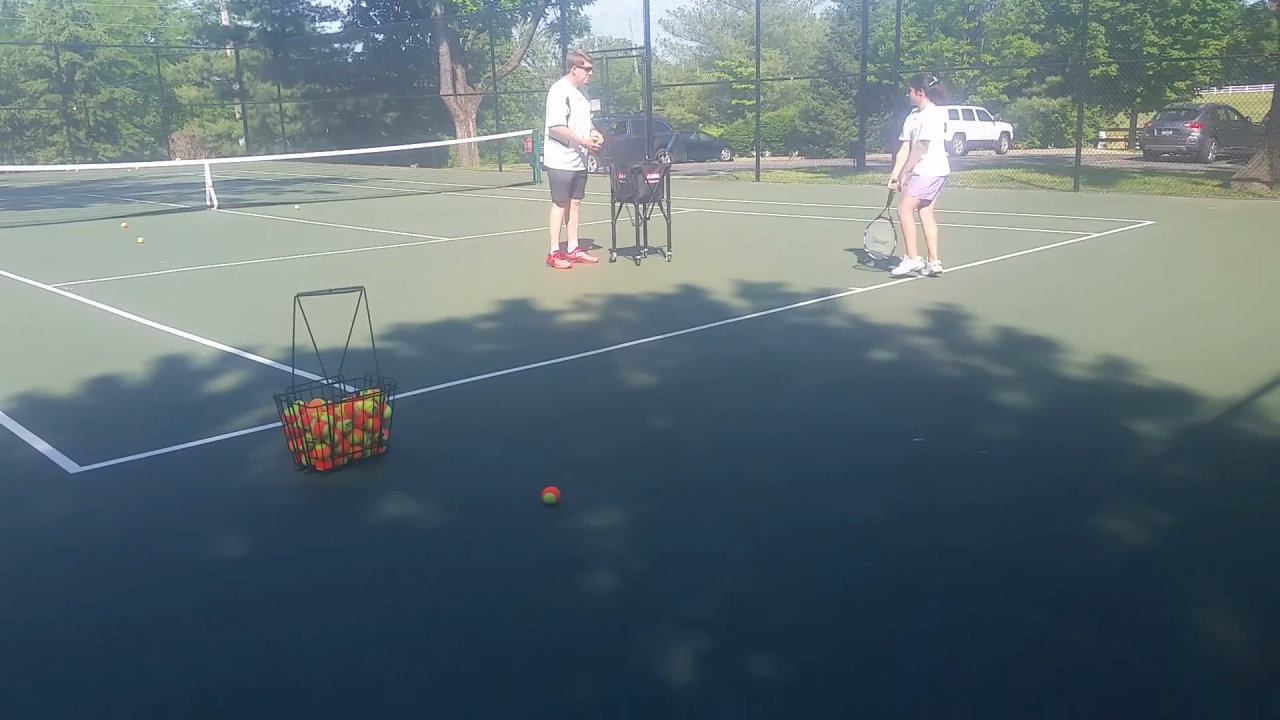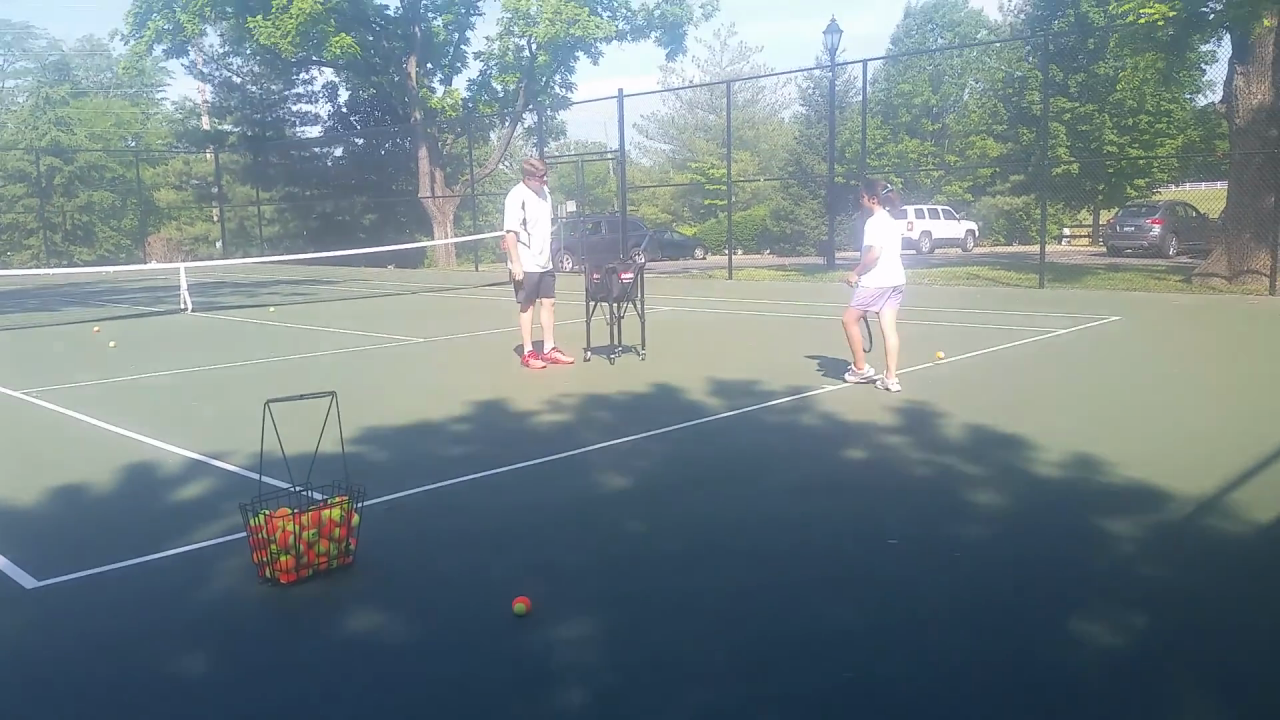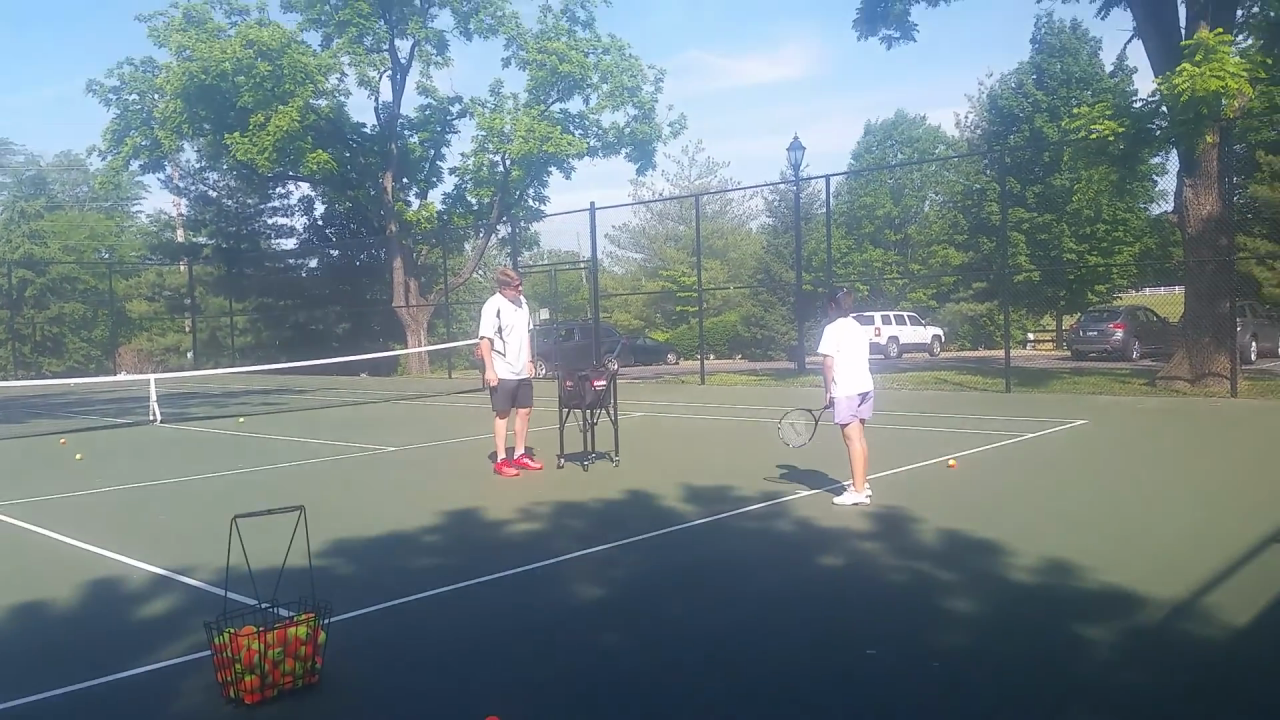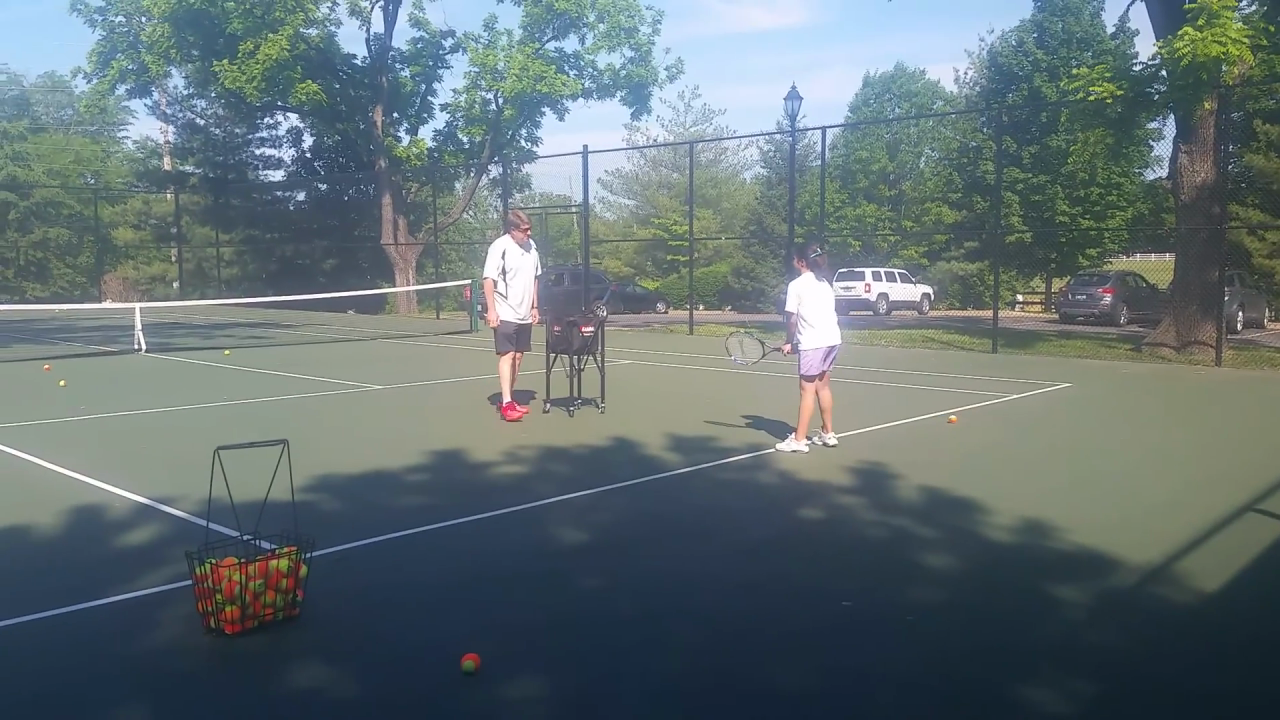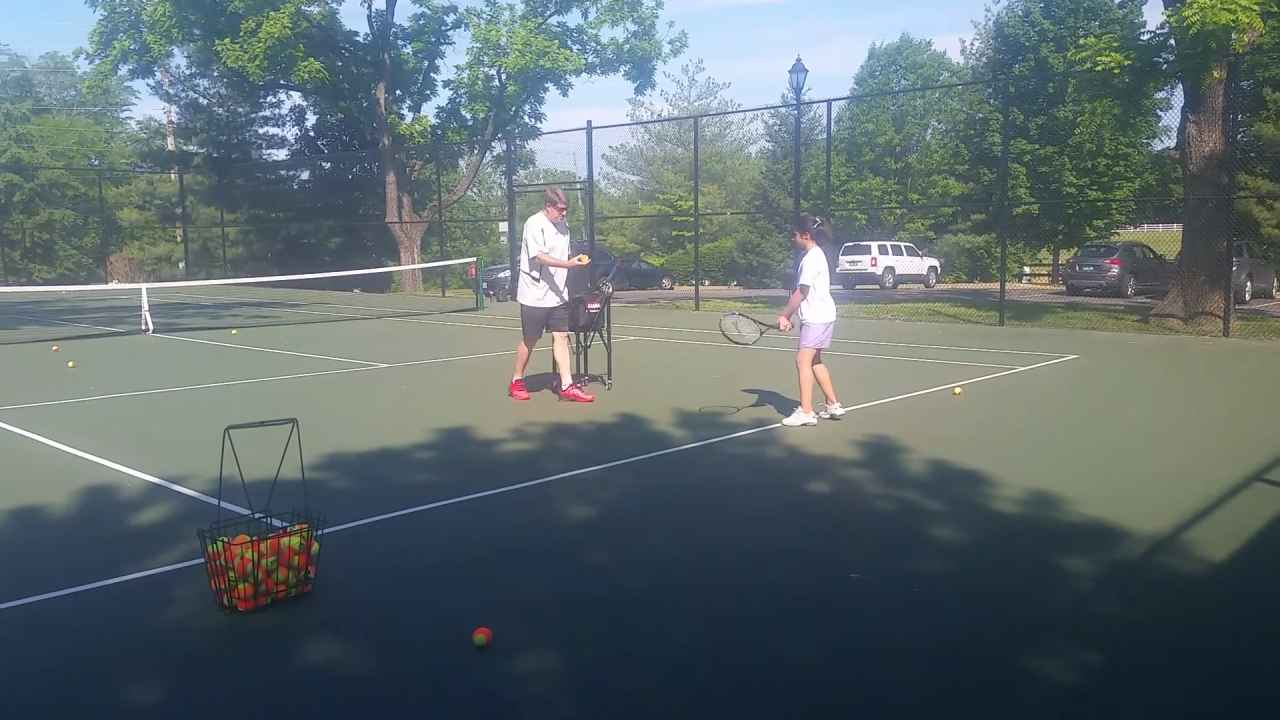
dt=1s
person 1, frame 1
left shoulder: (581, 92)
right shoulder: (560, 91)
right elbow: (556, 127)
left wrist: (593, 132)
right wrist: (582, 141)
left hip: (579, 160)
right hip: (560, 160)
left knee: (574, 203)
right knee: (560, 204)
left ankle: (573, 249)
right ankle: (554, 252)
person 1, frame 2
left shoulder: (544, 191)
right shoulder: (517, 196)
right elbow: (510, 232)
right wrist: (515, 262)
left hip: (544, 262)
right hip: (526, 264)
left knee: (548, 302)
right knee: (527, 306)
left ankle: (549, 350)
right ankle: (528, 353)
person 1, frame 3
left shoulder: (522, 302)
right shoulder: (493, 306)
right elbow: (485, 339)
left wrist: (530, 360)
right wrist: (489, 369)
left hip: (522, 371)
right hip: (502, 372)
left knee: (524, 411)
right knee: (503, 414)
left ankle: (519, 455)
right ankle: (501, 460)
person 1, frame 4
left shoulder: (531, 246)
right shoulder: (500, 247)
right elbow: (488, 279)
left wrist: (534, 306)
right wrist: (491, 310)
left hip: (524, 314)
right hip: (505, 314)
left knee: (517, 356)
right knee: (507, 355)
left ankle: (508, 399)
right ankle: (506, 404)
person 1, frame 5
left shoulder: (562, 225)
right shoulder: (534, 224)
right elbow: (539, 257)
left wrist: (565, 280)
right wrist: (569, 263)
left hip: (557, 295)
right hip: (535, 295)
left knee: (561, 337)
right knee: (530, 339)
left ankle: (567, 386)
right ankle: (517, 381)
person 2, frame 1
left shoulder: (932, 114)
right shoulder: (912, 117)
left elbow: (921, 148)
right elbow: (904, 147)
left wrist: (903, 172)
right wrist: (894, 173)
left hip: (930, 171)
right hip: (920, 172)
left knee: (904, 209)
right knee: (926, 214)
left ankle: (912, 258)
right ankle: (933, 262)
person 2, frame 2
left shoulder: (874, 222)
right shoulder: (892, 222)
left elbow: (874, 253)
left wrist: (855, 272)
right wrist: (861, 272)
left hip: (875, 281)
right hip: (896, 279)
left knee: (850, 320)
right knee: (889, 329)
left ankle: (861, 368)
right ankle: (891, 378)
person 2, frame 3
left shoulder: (832, 329)
right shoulder: (860, 328)
left elbow: (828, 363)
right elbow: (865, 360)
left wrist: (828, 390)
left hip: (845, 390)
right hip: (865, 386)
left knee: (852, 439)
right knee: (859, 437)
left ankle: (858, 491)
right ankle: (862, 484)
person 2, frame 4
left shoulder: (796, 285)
right shoulder: (824, 283)
left elbow: (793, 319)
right elbow: (828, 313)
left wrist: (789, 342)
right wrist: (795, 341)
left hip: (813, 343)
right hip: (832, 339)
left knee: (807, 391)
right knee: (822, 386)
left ankle: (799, 440)
right ankle: (828, 433)
person 2, frame 5
left shoulder: (812, 258)
right shoulder: (810, 257)
left elbow: (801, 293)
right elbow: (798, 292)
left wrist: (784, 315)
right wrist: (787, 316)
left hip: (817, 318)
right hip: (813, 317)
left knee: (803, 361)
right knee: (814, 362)
left ankle: (805, 412)
right ankle: (833, 404)
